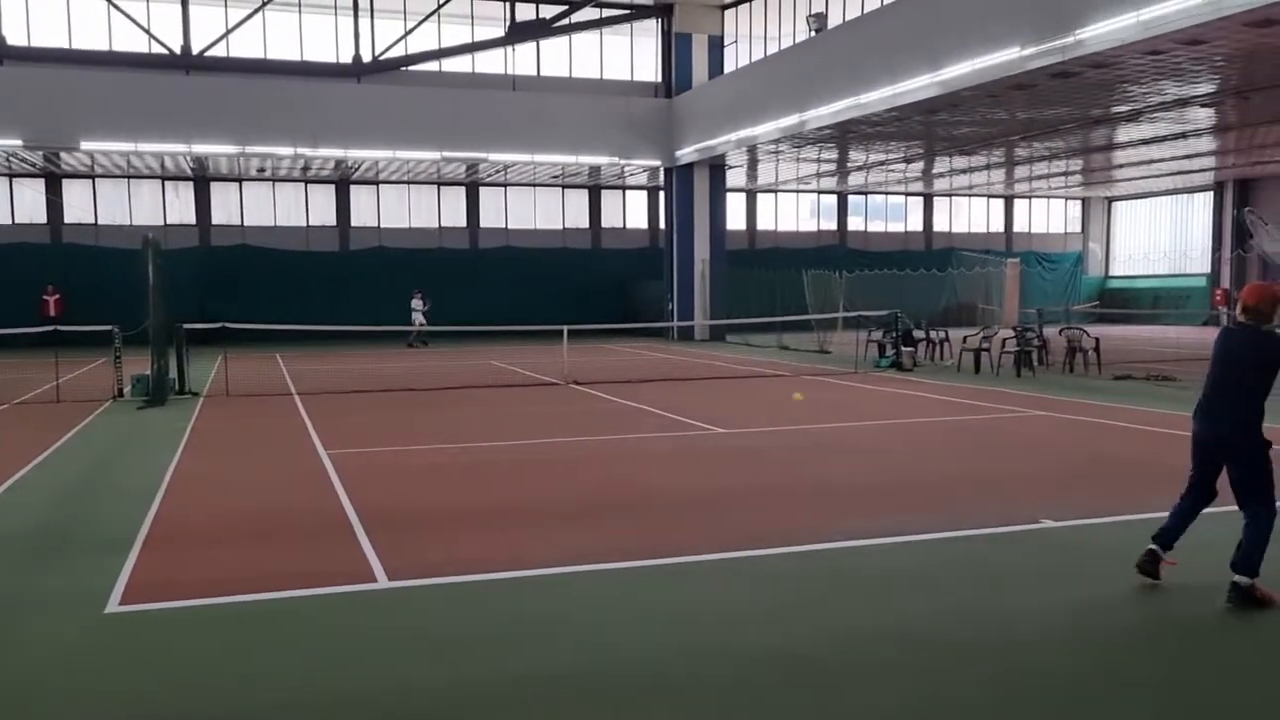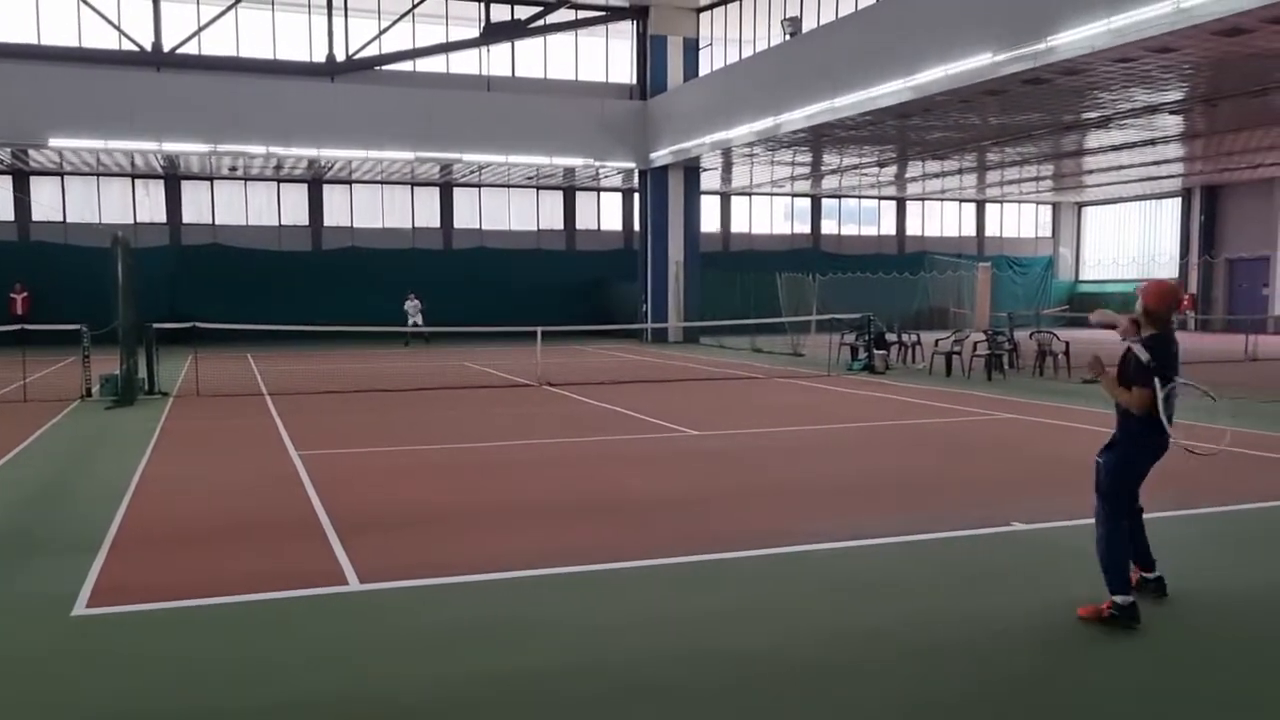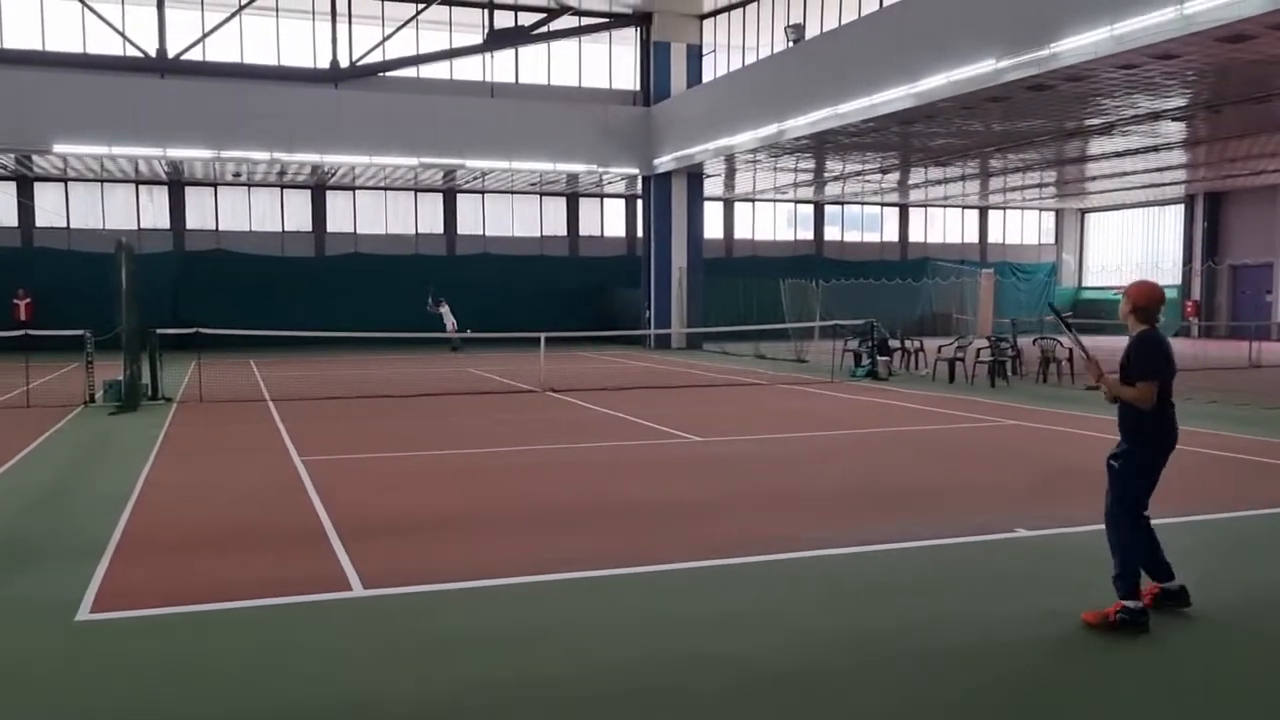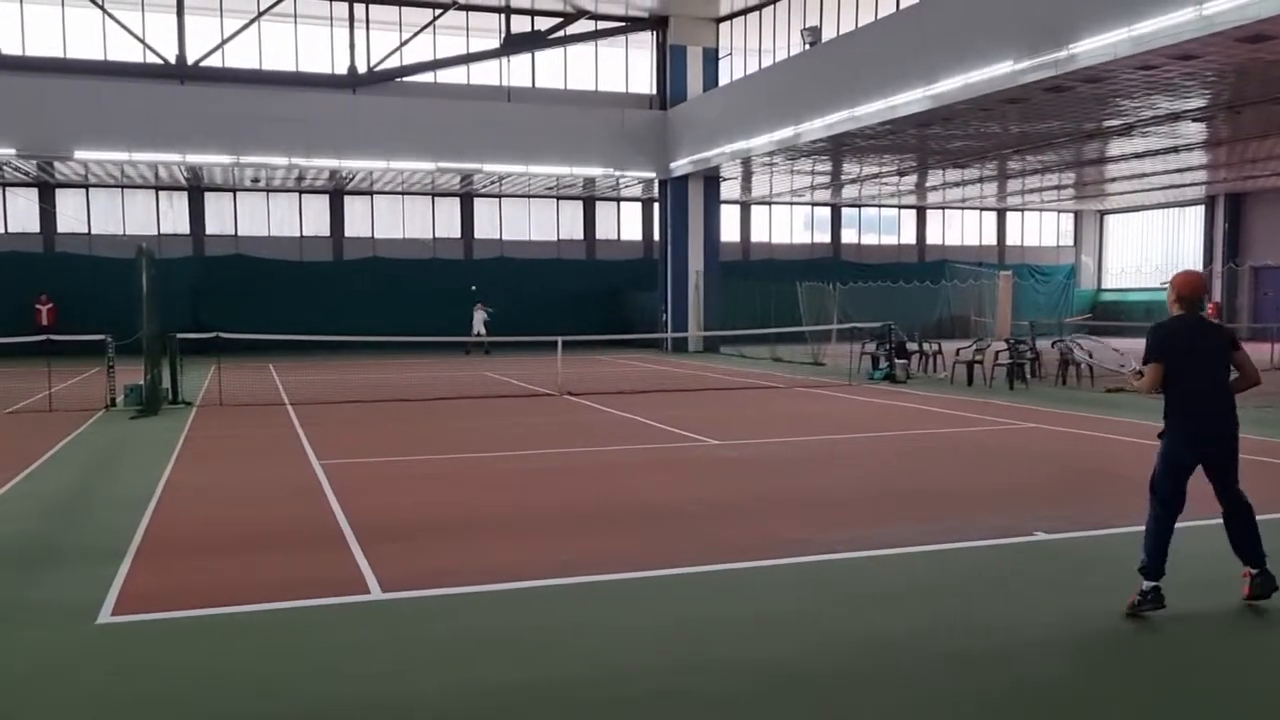
dt=0.7s
person 1, frame 1
left shoulder: (1226, 335)
left hip: (1206, 429)
right hip: (1244, 437)
left knee: (1197, 493)
left ankle: (1155, 550)
right ankle: (1243, 581)
person 1, frame 2
left shoulder: (1155, 353)
right shoulder: (1161, 335)
left elbow: (1139, 407)
right elbow: (1125, 325)
left wrist: (1104, 374)
right wrist: (1110, 319)
left hip: (1138, 440)
right hip: (1140, 439)
left knee: (1110, 511)
right knee: (1124, 505)
left ankle: (1122, 602)
right ankle: (1148, 575)
person 1, frame 3
left shoulder: (1143, 344)
right shoulder: (1151, 341)
left elbow: (1146, 399)
left wrist: (1105, 381)
right wrist: (1112, 385)
left hip: (1144, 443)
right hip: (1146, 440)
left knee: (1120, 517)
right knee: (1128, 514)
left ankle: (1130, 608)
right ankle: (1168, 587)
person 1, frame 4
left shoulder: (1162, 332)
right shoulder: (1221, 332)
left elbow: (1154, 384)
right elbow: (1250, 377)
left wrist: (1138, 381)
left hip: (1183, 430)
right hip: (1223, 428)
left knee: (1163, 504)
right knee: (1231, 497)
left ankle: (1150, 587)
